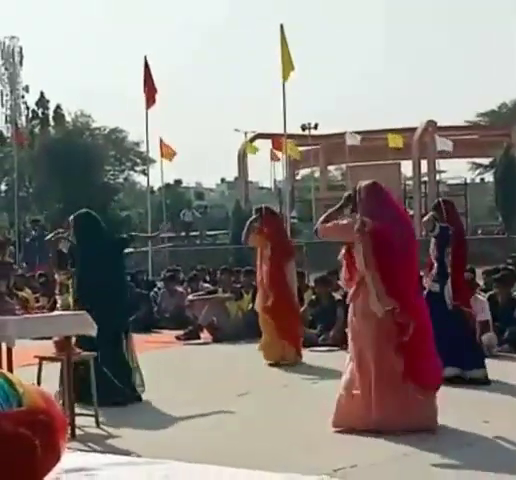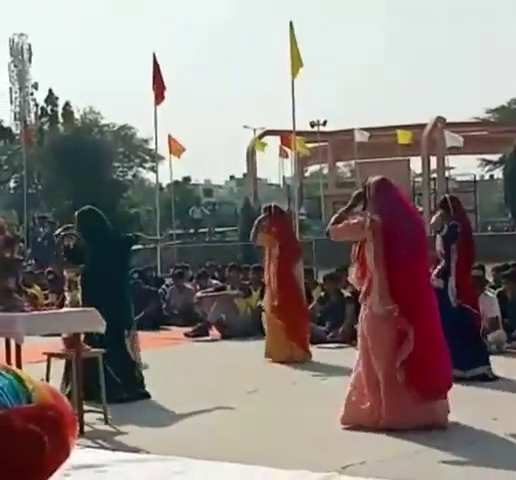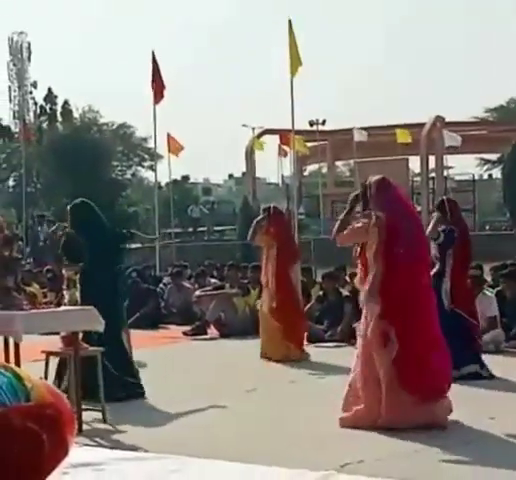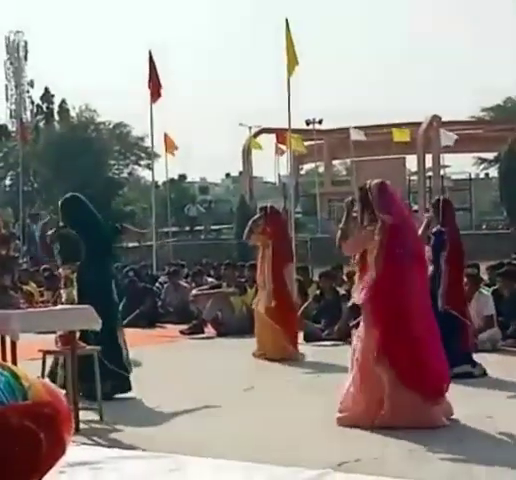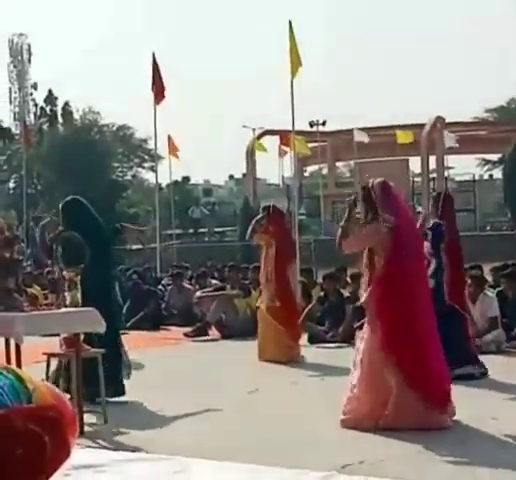
dt=0.1s
person 1, frame 1
left shoulder: (359, 226)
right shoulder: (397, 223)
left elbow: (320, 229)
left wrist: (342, 206)
left hip: (370, 301)
right hip: (399, 300)
left knee: (373, 358)
right knee: (400, 354)
left ankle: (375, 415)
right ankle: (408, 411)
person 1, frame 2
left shoulder: (370, 223)
right shoulder: (407, 219)
left elbow: (333, 230)
left wrist: (352, 204)
left hip: (382, 298)
right hip: (411, 296)
left knee: (381, 355)
right knee: (415, 346)
left ankle: (388, 411)
right ankle: (423, 406)
person 1, frame 3
left shoulder: (374, 222)
right shoulder: (407, 220)
left elbow: (338, 237)
left wrist: (351, 206)
left hip: (385, 296)
right hip: (412, 296)
left knee: (381, 355)
right knee: (417, 347)
left ankle: (382, 411)
right ankle: (422, 407)
person 1, frame 4
left shoulder: (378, 227)
right shoulder: (398, 224)
left elbow: (344, 246)
left wrist: (347, 215)
left hip: (384, 300)
right hip: (407, 298)
left knee: (376, 355)
right knee: (411, 346)
left ankle: (368, 410)
right ankle: (419, 407)
person 1, frame 5
left shoulder: (380, 227)
right shoulder: (401, 224)
left elbow: (344, 244)
left wrist: (349, 213)
left hip: (389, 300)
right hip: (410, 299)
left knee: (385, 356)
right knee: (414, 350)
left ankle: (371, 411)
right ankle: (429, 408)
person 2, frame 1
left shoulder: (81, 250)
right shoulder: (110, 244)
right elbow: (130, 239)
left hip: (92, 307)
right hip: (114, 306)
left knee: (92, 347)
right knee: (113, 344)
left ankle: (109, 393)
right ankle: (122, 391)
person 2, frame 2
left shoulder: (83, 247)
right shoulder: (114, 241)
right elbow: (133, 239)
left hip: (95, 303)
right hip: (116, 302)
left knee: (95, 344)
right knee: (115, 341)
person 2, frame 3
left shoulder: (74, 241)
right shoulder: (108, 235)
right elbow: (128, 235)
left hip: (90, 299)
right hip: (109, 298)
left knee: (90, 342)
right knee: (111, 337)
person 2, frame 4
right shoulder: (98, 229)
left hip: (81, 293)
right hip: (101, 292)
left knee: (83, 337)
right knee: (104, 333)
left ankle: (90, 385)
right ankle: (112, 381)
person 2, frame 5
right shoulder: (98, 232)
left hip: (83, 296)
right hip: (103, 294)
left knee: (84, 340)
right knee: (105, 335)
left ankle: (92, 387)
right ankle: (109, 384)
person 3, frame 1
left shoulder: (445, 231)
right shoulder: (453, 231)
left elbow: (426, 223)
left wrist: (432, 216)
left hip: (440, 287)
right hip: (449, 287)
left knee: (437, 327)
right knee: (456, 328)
right ankle: (469, 367)
person 3, frame 2
left shoulder: (452, 227)
right shoulder: (460, 228)
left elbow: (434, 224)
left wrist: (440, 215)
left hip: (446, 283)
right hip: (457, 284)
left knee: (447, 325)
right knee: (461, 325)
left ankle: (456, 365)
right ankle: (473, 365)
person 3, frame 3
left shoulder: (449, 232)
right shoulder: (457, 231)
left elbow: (430, 235)
left wrist: (435, 220)
left hip: (442, 285)
right hip: (455, 287)
left knee: (443, 326)
right knee: (455, 325)
right ankle: (467, 364)
person 3, frame 4
left shoulder: (439, 232)
right shoulder: (449, 232)
left hip: (437, 286)
right hip: (448, 287)
left knee: (435, 325)
right knee: (449, 325)
right ankle: (460, 363)
person 3, frame 5
left shoulder: (437, 226)
right shoulder: (448, 227)
left hip: (438, 283)
right hip: (448, 283)
left knee: (438, 323)
right knee: (449, 322)
left ankle: (449, 364)
right ankle: (461, 363)
person 4, frame 1
left shoulder: (267, 234)
right shoulder: (277, 233)
left elbow: (246, 240)
left wrist: (250, 223)
left hip: (274, 280)
right hip: (281, 280)
left knee: (273, 314)
right knee: (282, 313)
left ankle: (280, 353)
right ankle: (288, 353)
person 4, frame 2
left shoulder: (275, 232)
right shoulder: (283, 233)
left elbow: (255, 238)
left wrist: (259, 222)
left hip: (281, 279)
right hip: (288, 278)
left knee: (280, 314)
right knee: (288, 314)
left ankle: (286, 352)
right ankle: (295, 350)
person 4, frame 3
left shoulder: (274, 233)
right shoulder: (282, 233)
left elbow: (253, 239)
left wrist: (257, 223)
left hip: (279, 280)
right hip: (284, 279)
left knee: (277, 314)
right knee: (284, 314)
left ankle: (282, 352)
person 4, frame 4
left shoulder: (270, 232)
right shoulder: (278, 232)
left elbow: (249, 238)
left wrist: (254, 222)
left hip: (274, 279)
right hip: (279, 279)
left knee: (271, 313)
right knee: (269, 313)
left ankle: (278, 351)
right ankle: (276, 349)
person 4, frame 5
left shoulder: (273, 232)
right shoulder: (281, 232)
left elbow: (252, 237)
left wrist: (256, 222)
left hip: (277, 279)
right hip: (283, 280)
left knee: (275, 314)
right knee: (280, 315)
left ankle: (282, 353)
right ankle: (286, 351)
